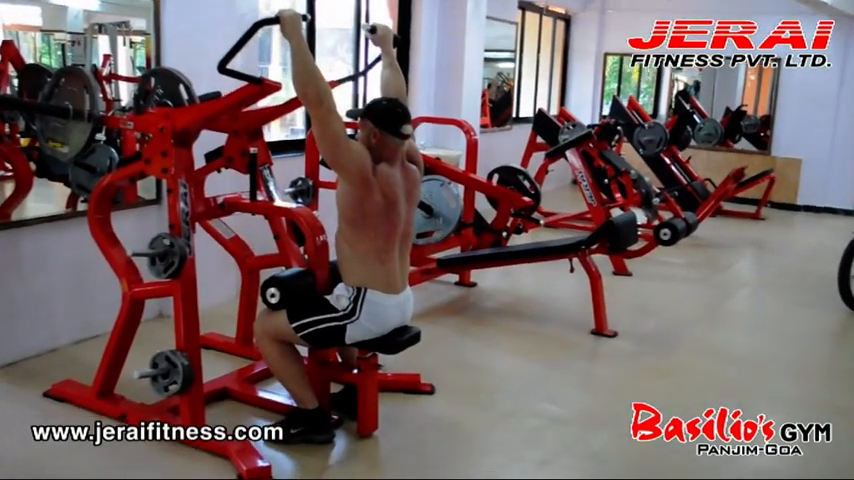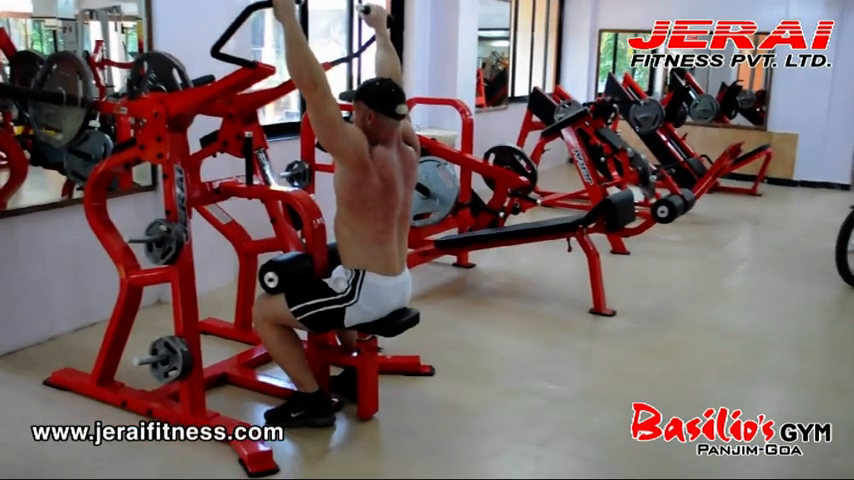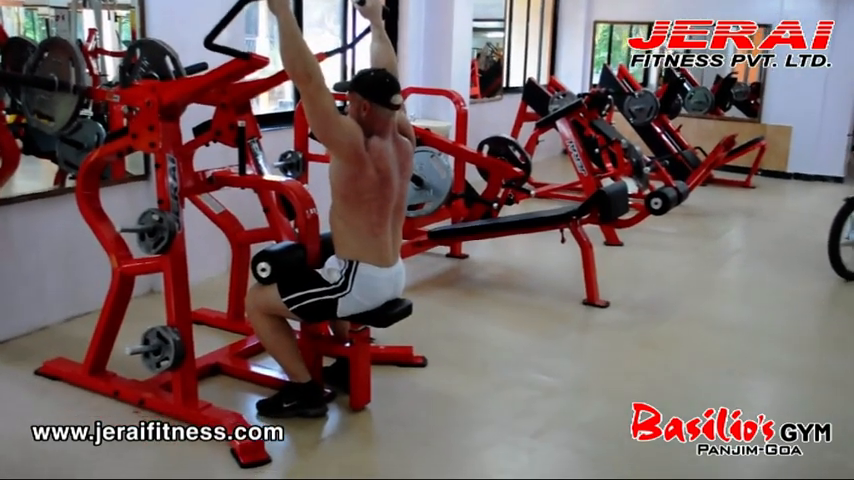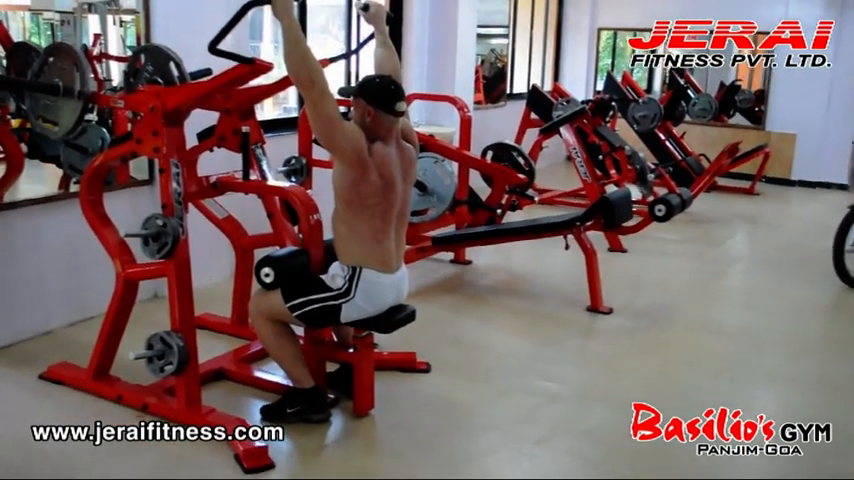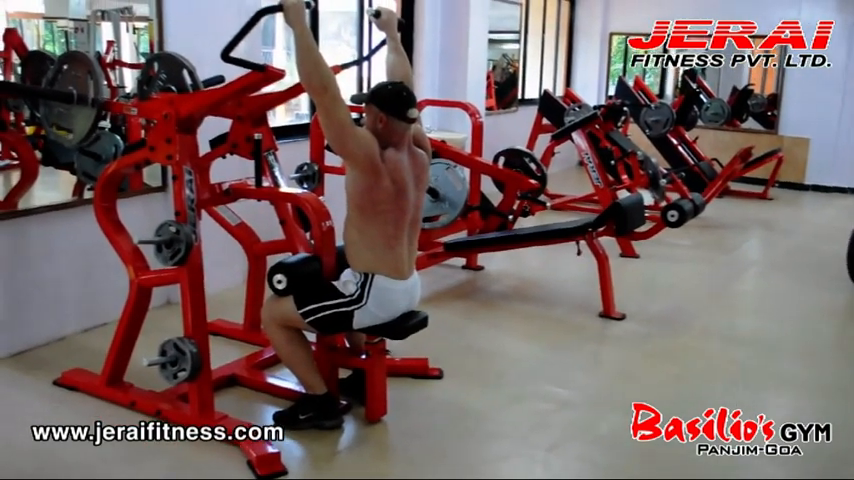
dt=0.4s
person 1, frame 1
left shoulder: (363, 173)
right shoulder: (411, 167)
left elbow: (319, 104)
right elbow: (396, 107)
left wrist: (294, 34)
right wrist: (386, 49)
left hip: (370, 310)
right hip: (401, 304)
left knee: (266, 328)
right knee: (330, 302)
left ankle: (312, 418)
right ankle: (358, 388)
person 1, frame 2
left shoulder: (359, 154)
right shoulder: (407, 147)
left elbow: (314, 88)
right elbow: (391, 89)
left hip: (370, 292)
right hip: (400, 285)
left knee: (265, 312)
right knee: (329, 286)
left ankle: (313, 401)
right ankle: (358, 372)
person 1, frame 3
left shoulder: (354, 145)
right shoulder: (404, 139)
left elbow: (308, 80)
right elbow: (386, 80)
left hip: (363, 282)
right hip: (393, 275)
left knee: (257, 301)
right knee: (317, 276)
left ankle: (306, 391)
right ankle: (349, 363)
person 1, frame 4
left shoulder: (358, 152)
right shoulder: (407, 145)
left elbow: (312, 87)
right elbow: (390, 86)
left hip: (367, 289)
right hip: (396, 282)
left knee: (260, 307)
right knee: (321, 283)
left ankle: (309, 396)
right ankle: (353, 370)
person 1, frame 5
left shoulder: (370, 159)
right shoulder: (419, 152)
left elbow: (324, 93)
right elbow: (402, 91)
left hip: (378, 295)
right hip: (408, 289)
left knee: (272, 314)
right knee: (337, 290)
left ankle: (321, 403)
right ankle: (365, 375)
